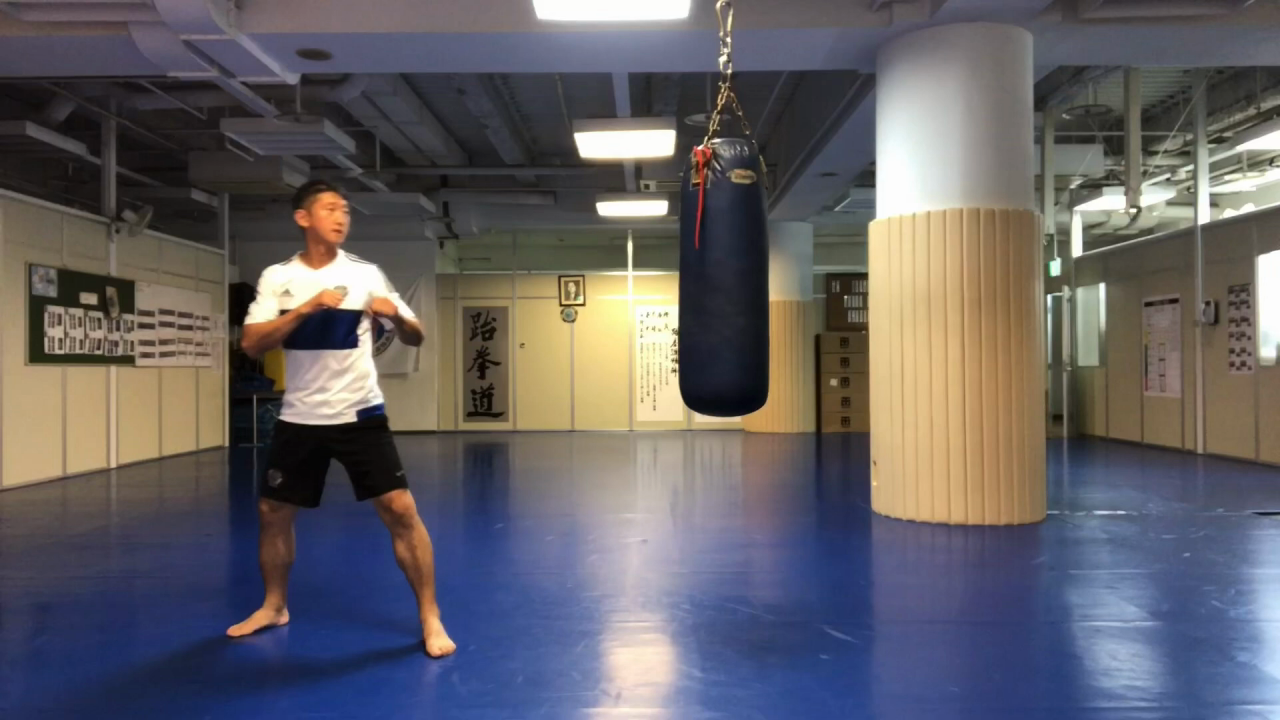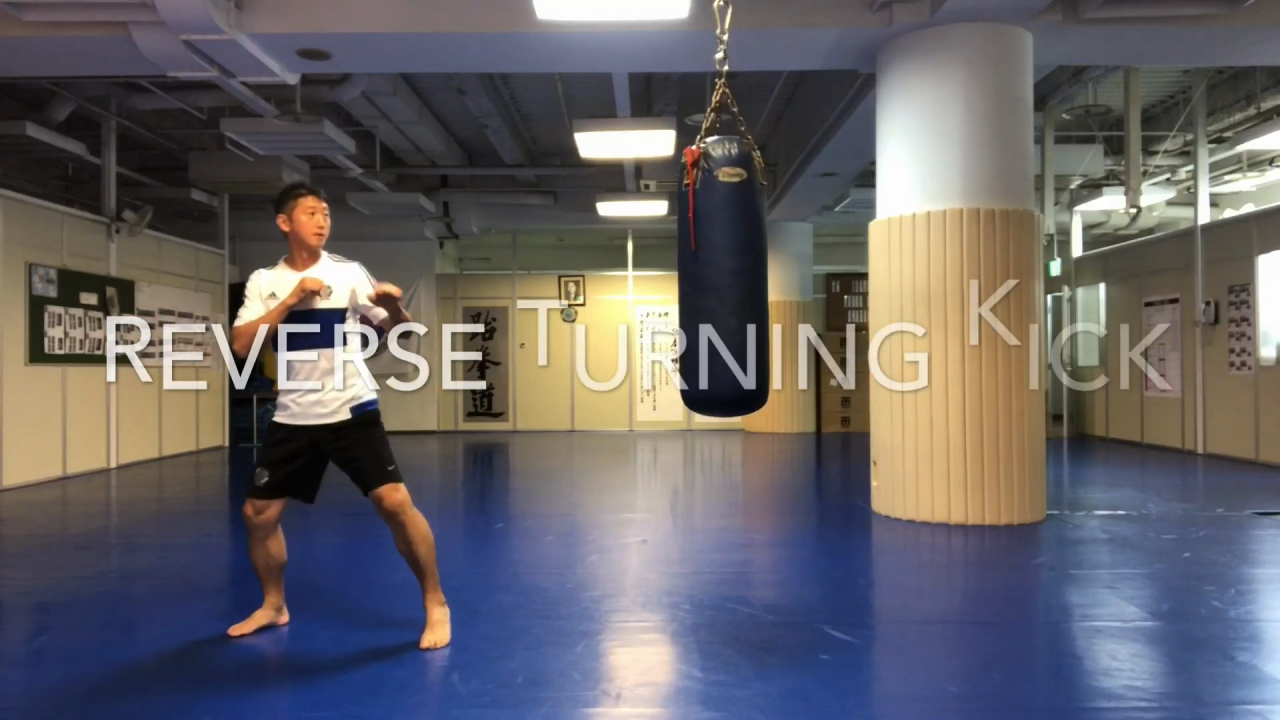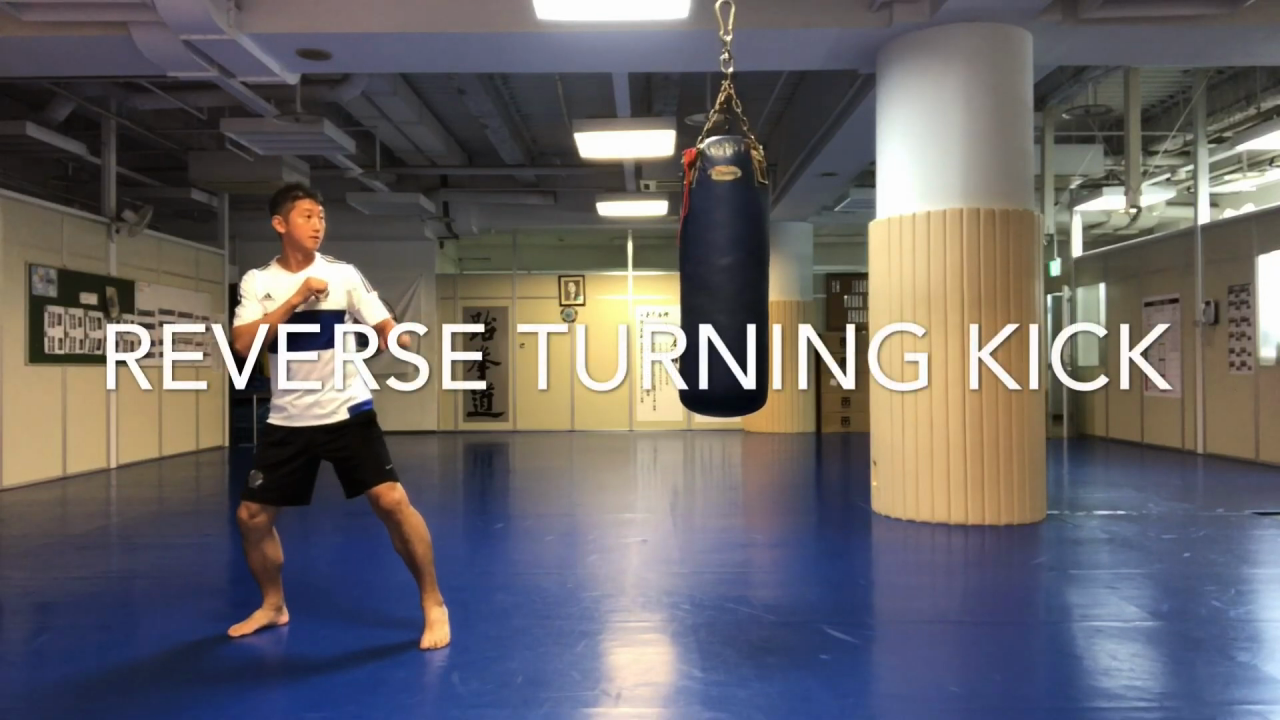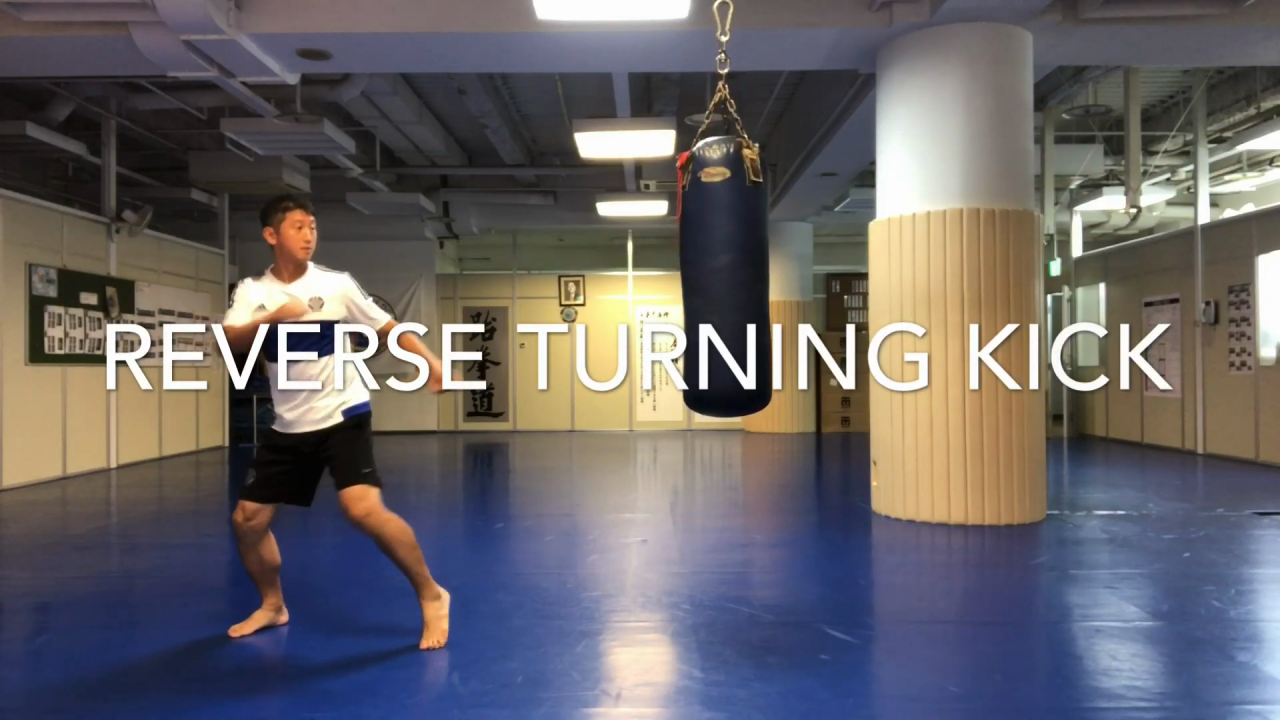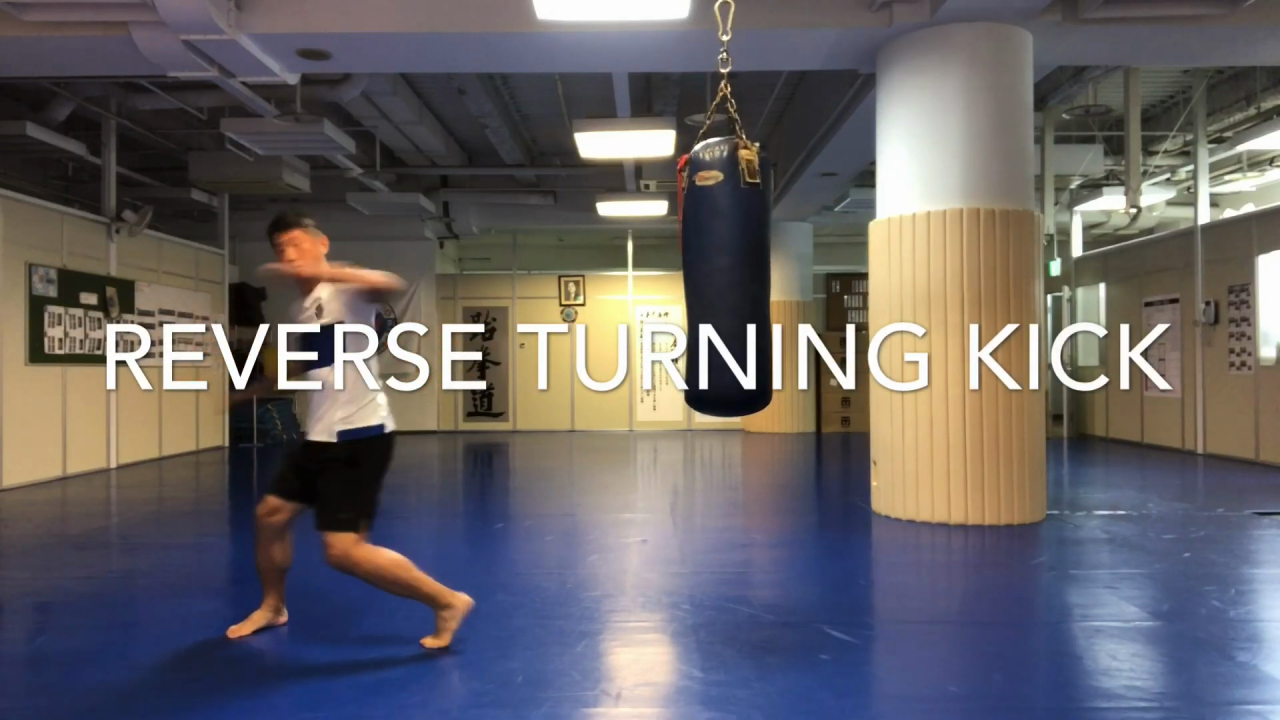
dt=1s
person 1, frame 1
left shoulder: (365, 273)
right shoulder: (277, 277)
left elbow: (415, 338)
right elbow: (251, 344)
left wrist: (396, 317)
right wrist: (306, 308)
left hip: (359, 413)
right hip: (300, 417)
left knee: (400, 509)
right knee: (273, 513)
left ankle: (430, 617)
right ankle: (274, 606)
person 1, frame 2
left shoulder: (348, 272)
right shoulder: (264, 281)
left elbow: (396, 328)
right elbow: (241, 345)
left wrist: (395, 305)
right wrist: (292, 299)
left hip: (351, 411)
right hip: (293, 418)
left knee: (394, 503)
right knee: (258, 512)
left ankle: (436, 605)
right ankle: (274, 606)
person 1, frame 3
left shoulder: (343, 274)
right shoulder: (257, 281)
left elbow: (382, 325)
right elbow: (243, 344)
left wrist: (395, 337)
right wrist: (296, 299)
left hip: (347, 412)
right hip: (287, 421)
left knee: (391, 501)
right knee: (252, 516)
left ankle: (433, 604)
right ankle: (273, 605)
person 1, frame 4
left shoulder: (337, 285)
right shoulder: (251, 291)
left elbow: (389, 329)
right elbow: (226, 341)
left wrist: (435, 364)
right wrist: (268, 321)
left hip: (343, 416)
right hip: (288, 428)
left knee: (363, 508)
right knee: (247, 518)
left ankle: (430, 596)
right ankle: (272, 605)
person 1, frame 5
left shoulder: (349, 293)
right shoulder: (302, 309)
left elbow: (388, 285)
left wrist: (314, 269)
right wrist: (255, 383)
left hip: (360, 436)
right hip: (319, 438)
left knee: (344, 550)
right knee: (270, 516)
left ankle: (448, 602)
right ankle: (273, 607)
